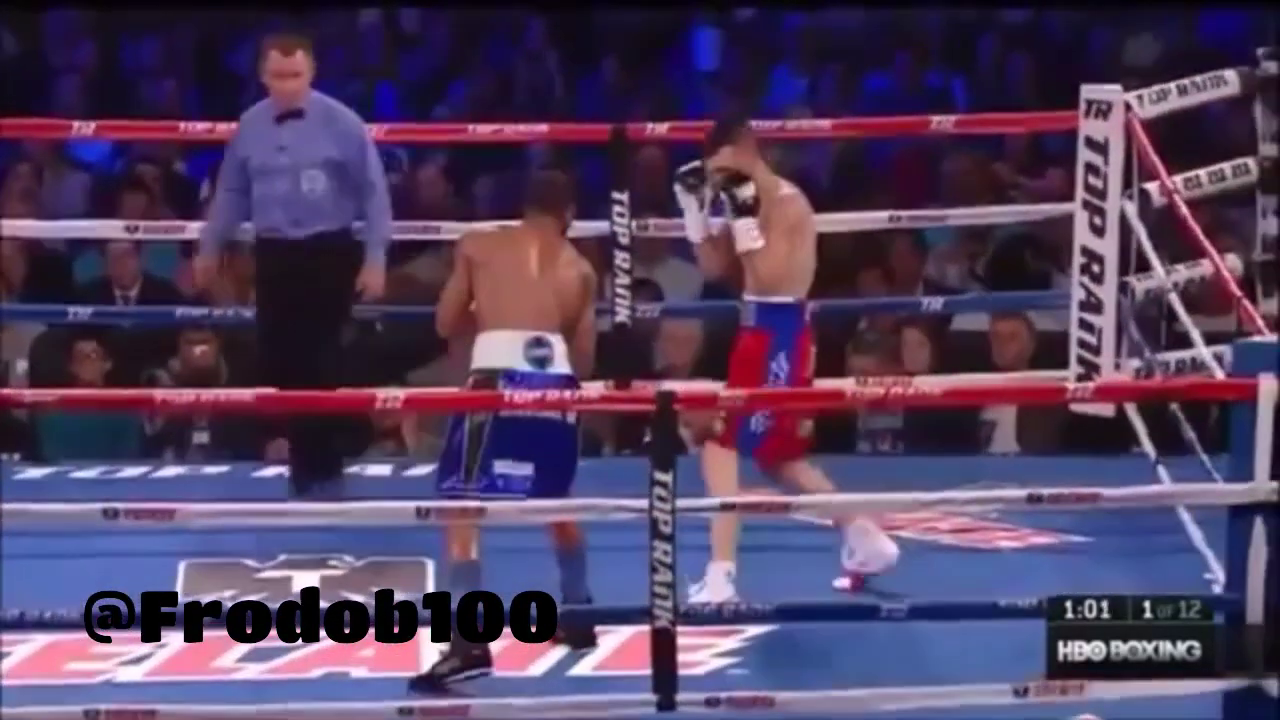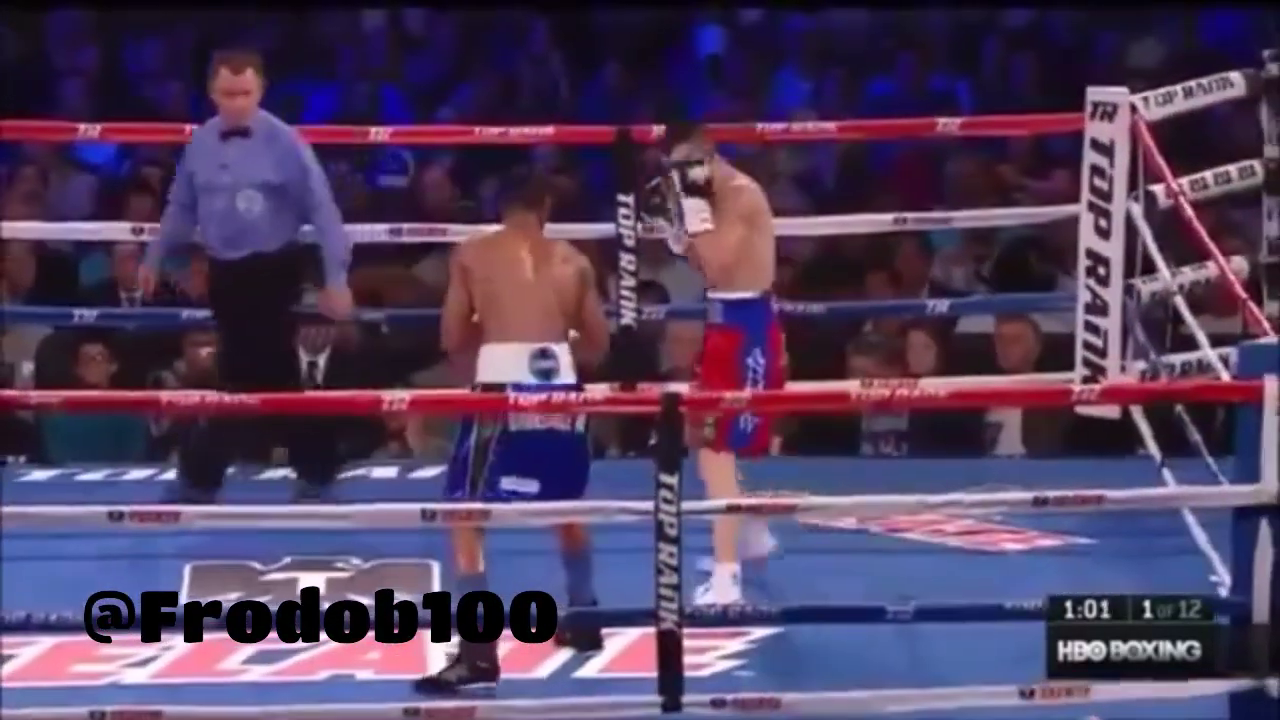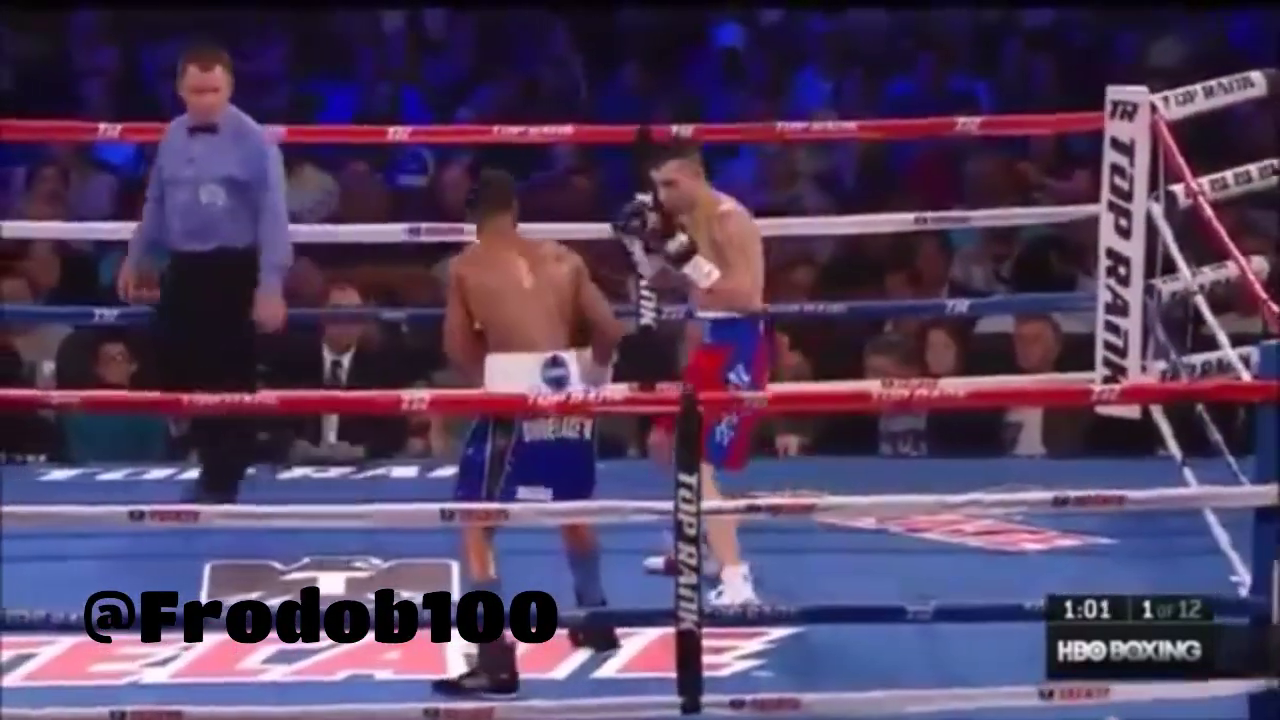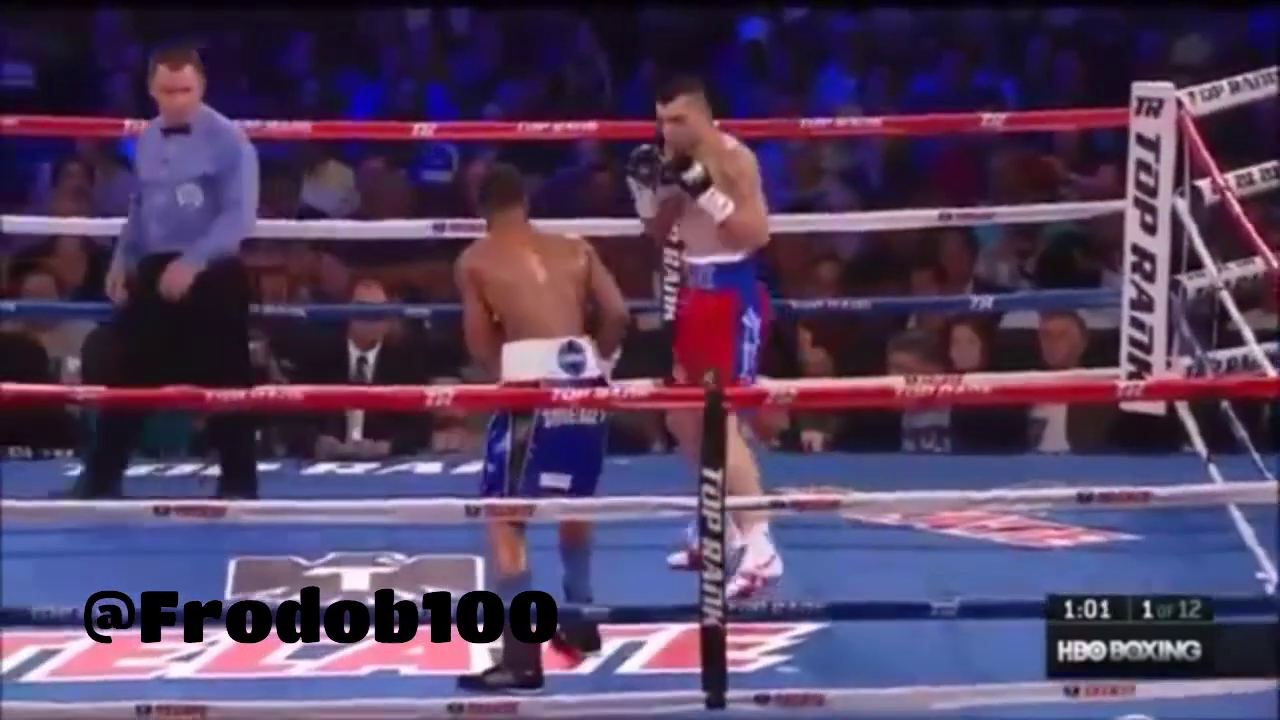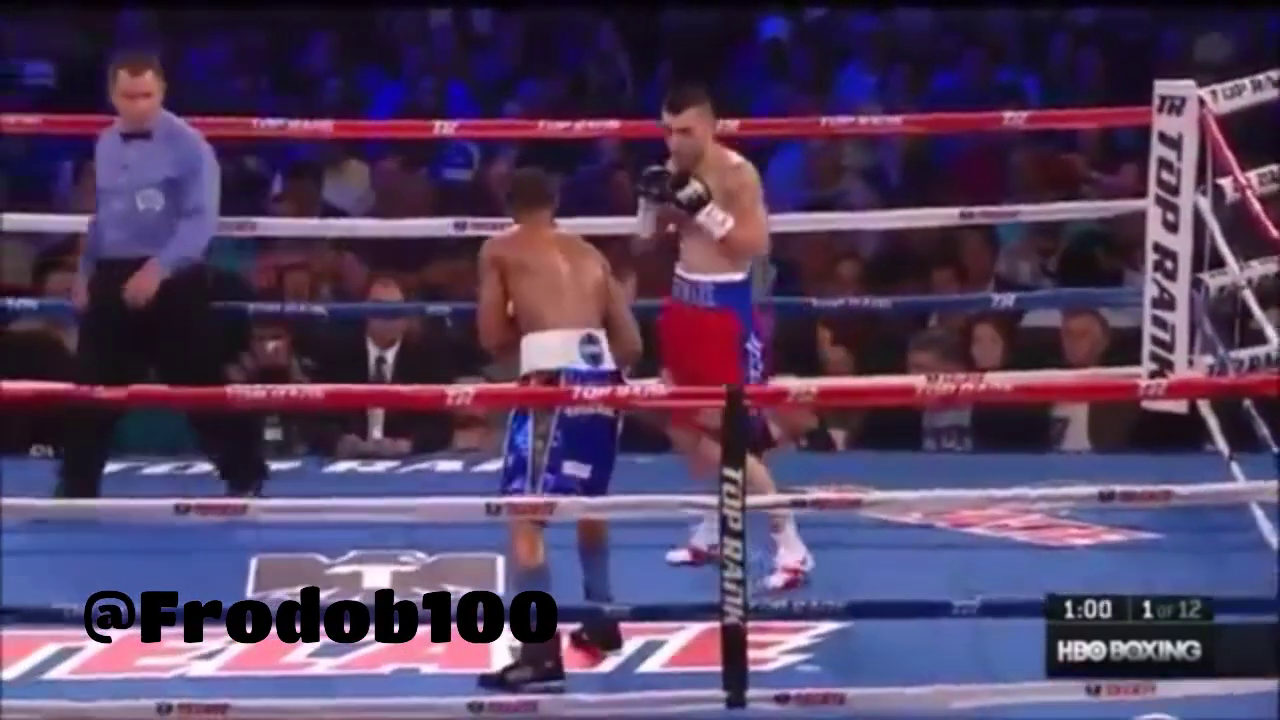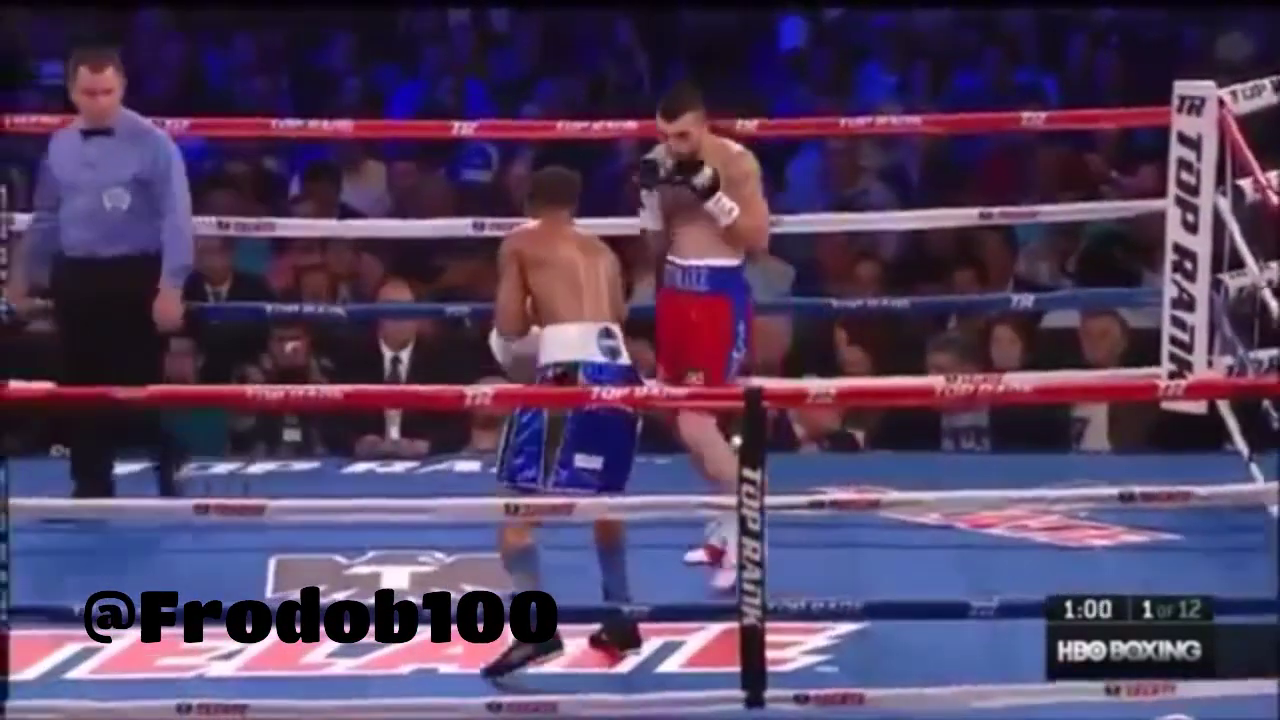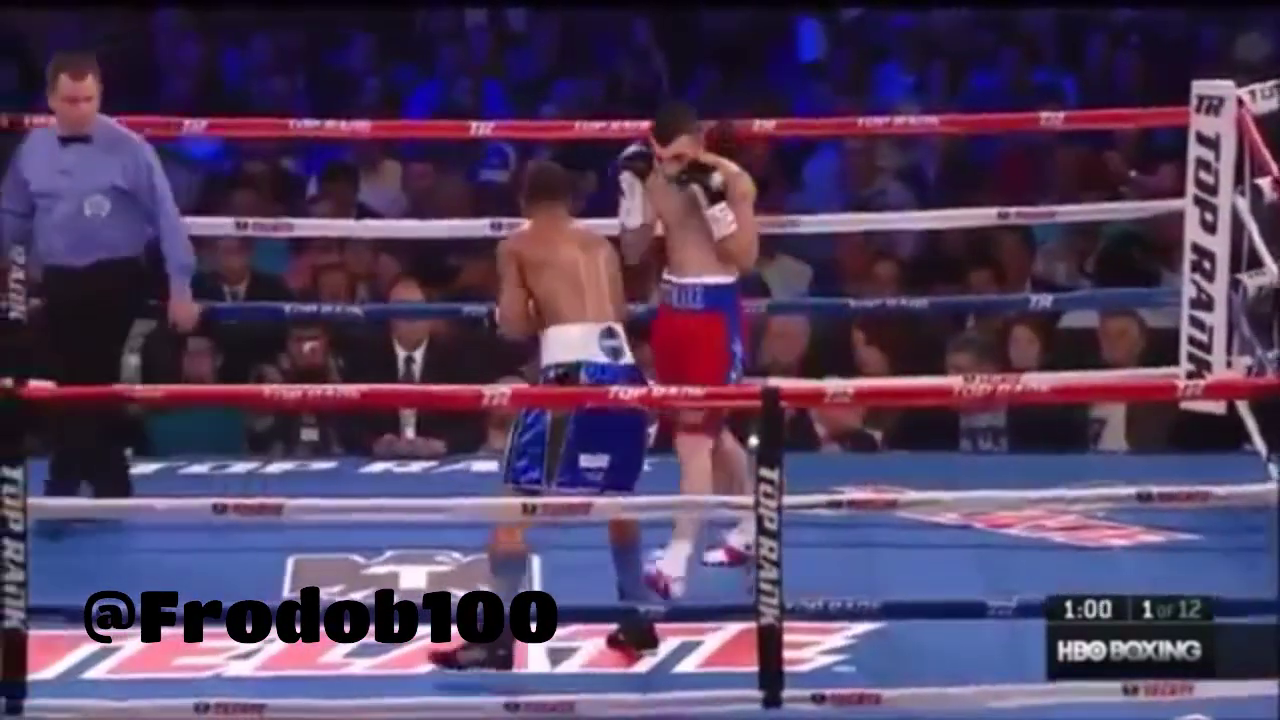
dt=0.2s
person 1, frame 1
left shoulder: (477, 245)
right shoulder: (580, 268)
left elbow: (447, 323)
right elbow: (584, 357)
left hip: (497, 378)
right hip: (556, 381)
left knee: (462, 507)
right knee: (558, 501)
left ankle: (470, 642)
right ankle: (577, 619)
person 1, frame 2
left shoulder: (470, 254)
right shoulder: (574, 262)
left elbow: (453, 340)
right elbow: (597, 347)
left hip: (503, 389)
right hip: (560, 389)
left knee: (465, 519)
right knee: (565, 504)
left ankle: (477, 652)
right ankle: (583, 622)
person 1, frame 3
left shoulder: (464, 266)
right shoulder: (563, 258)
left elbow: (458, 351)
right elbow: (609, 331)
right wrist: (592, 365)
left hip: (512, 399)
right hip: (568, 395)
left knee: (475, 525)
right knee: (572, 507)
left ankle: (497, 662)
right ankle: (596, 622)
person 1, frame 4
left shoulder: (475, 260)
right shoulder: (575, 248)
left elbow: (481, 347)
right elbow: (617, 315)
left hip: (531, 387)
right hip: (584, 382)
left knee: (503, 519)
right knee: (574, 501)
left ankle: (521, 659)
right ankle: (580, 621)
person 1, frame 5
left shoulder: (500, 250)
right shoulder: (591, 256)
left elbow: (491, 335)
right elbow: (630, 342)
left hip: (551, 379)
right hip: (602, 376)
left knee: (525, 513)
right knee: (587, 500)
left ankle: (541, 654)
right ankle: (601, 621)
person 1, frame 6
left shoulder: (519, 244)
right shoulder: (604, 253)
left elbow: (509, 327)
left hip: (567, 372)
right hip: (618, 371)
left knee: (517, 499)
right knee: (603, 496)
right ankle: (620, 621)
person 1, frame 7
left shoulder: (516, 246)
right shoulder: (602, 246)
left elbow: (514, 327)
left hip: (570, 372)
right hip: (622, 370)
left knee: (515, 501)
right knee: (616, 496)
left ankle: (497, 637)
right ankle: (637, 622)
person 2, frame 1
left shoulder: (785, 203)
right shoulder: (752, 201)
left elbow: (770, 279)
right elbow: (715, 266)
left wrist: (744, 216)
right wrist: (693, 204)
left hip: (777, 336)
right hip: (762, 332)
left knee: (720, 453)
right knee: (783, 460)
left ankle: (719, 581)
right ankle: (869, 542)
person 2, frame 2
left shoulder: (741, 195)
right shoulder: (713, 195)
left elbow: (717, 266)
right elbow: (701, 260)
left wrist: (693, 202)
right wrist: (676, 214)
left hip: (746, 332)
right hip: (728, 326)
left knee: (716, 456)
right knee: (702, 437)
left ankle: (724, 582)
right ankle: (750, 530)
person 2, frame 3
left shoulder: (731, 221)
right shoulder: (684, 217)
left elbow: (748, 299)
left wrist: (688, 259)
right wrist: (640, 243)
left hip: (735, 350)
right hip: (710, 345)
left knee: (696, 466)
right knee: (664, 442)
left ankle: (736, 585)
person 2, frame 4
left shoulder: (734, 157)
right shoulder: (675, 158)
left elbow: (758, 235)
right elbow: (659, 232)
left wrist: (704, 190)
right wrist: (644, 186)
left hip: (734, 295)
right hip: (695, 293)
left knee: (722, 423)
right knee: (683, 418)
left ankle: (758, 548)
right ankle: (720, 530)
person 2, frame 5
left shoulder: (737, 173)
right shoulder: (677, 170)
left elbow: (756, 247)
left wrist: (703, 207)
right wrist: (651, 202)
left hip: (726, 311)
right hip: (684, 305)
left knee: (725, 442)
right knee: (683, 429)
left ankle: (790, 544)
right ankle: (715, 528)
person 2, frame 6
left shoulder: (737, 162)
right shoulder: (662, 162)
left elbow: (758, 239)
right elbow: (654, 242)
left wrist: (713, 194)
right wrist: (651, 195)
left hip: (721, 296)
right hip: (675, 292)
left knee: (696, 424)
right knee: (687, 418)
left ankle: (743, 531)
right ankle: (729, 524)
person 2, frame 7
left shoulder: (732, 180)
right shoulder: (654, 178)
left elbow: (745, 259)
right elbow: (632, 252)
left wrist: (713, 201)
right wrist: (632, 186)
left hip: (715, 315)
right hip: (673, 310)
left knee: (693, 437)
right knee: (710, 429)
left ankle: (676, 561)
right ankle: (750, 528)
person 3, frame 1
left shoulder: (341, 123)
right shoulder: (250, 125)
left elbow: (373, 193)
right elbow: (231, 193)
left wrist: (375, 258)
right wrist: (210, 247)
left hip: (329, 254)
right hip: (274, 255)
left knee: (314, 361)
right knee: (280, 364)
left ankle: (318, 467)
right ankle: (312, 467)
person 3, frame 2
left shoulder: (285, 144)
right shoulder: (201, 141)
left elbow: (323, 212)
right elbow: (182, 207)
left wrist: (336, 281)
right wrist: (154, 257)
left hip: (270, 272)
right hip: (224, 272)
left knee: (243, 378)
right knee: (269, 378)
left ankle: (197, 482)
right ankle: (317, 468)
person 3, frame 3
left shoulder: (252, 140)
right shoulder: (172, 137)
left elbow: (273, 217)
right elbow: (157, 204)
left wrist: (271, 286)
right wrist: (135, 258)
left hip: (233, 270)
right hip: (184, 268)
left knee: (225, 380)
right knee: (177, 377)
left ankle: (218, 485)
right ankle: (230, 464)
person 3, frame 4
left shoulder: (228, 140)
right shoulder: (147, 140)
left elbow: (238, 214)
left wrist: (191, 264)
right wrist: (121, 261)
left hip: (206, 274)
right hip: (155, 269)
left knee: (223, 382)
right knee: (129, 375)
left ankle: (238, 484)
right ankle: (100, 481)
person 3, frame 5
left shoulder: (188, 146)
right shoulder: (105, 145)
left elbow: (201, 220)
left wrist: (158, 269)
right wrist: (86, 272)
left hip: (173, 282)
right hip: (113, 280)
left knee: (198, 386)
right knee: (94, 385)
left ankle: (245, 479)
right ankle: (77, 488)
person 3, frame 6
left shoulder: (152, 143)
right shoulder: (60, 144)
left elbow: (175, 218)
right elbow: (46, 216)
left wrist: (171, 286)
left hip: (130, 278)
right hip: (74, 278)
left knee: (126, 385)
right knee: (79, 389)
left ankle: (163, 465)
right ankle: (92, 488)
person 3, frame 7
left shoulder: (129, 149)
left elbow: (166, 219)
left wrist: (180, 288)
left hip: (113, 281)
right hip: (59, 284)
left knee: (87, 386)
right knee: (75, 387)
left ankle: (63, 496)
right ankle: (112, 491)
